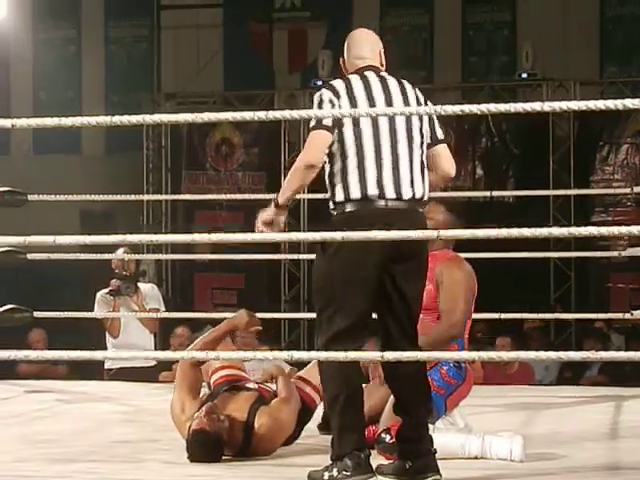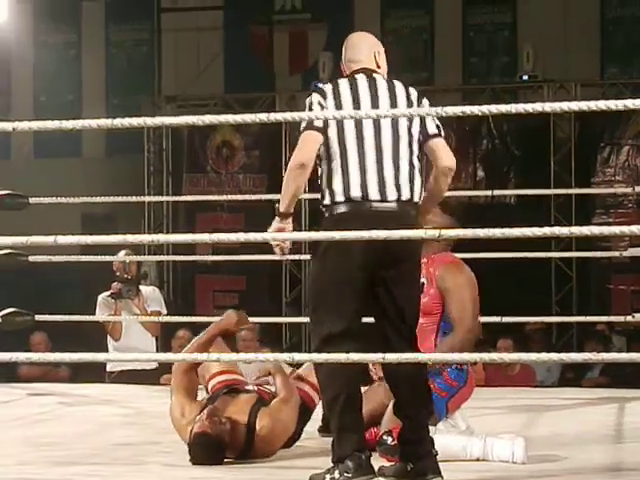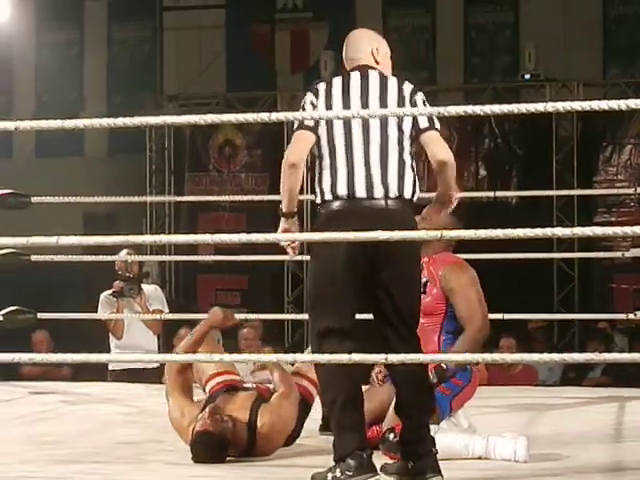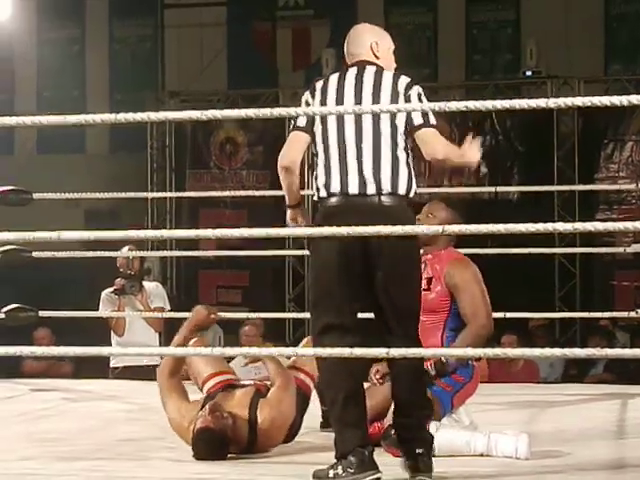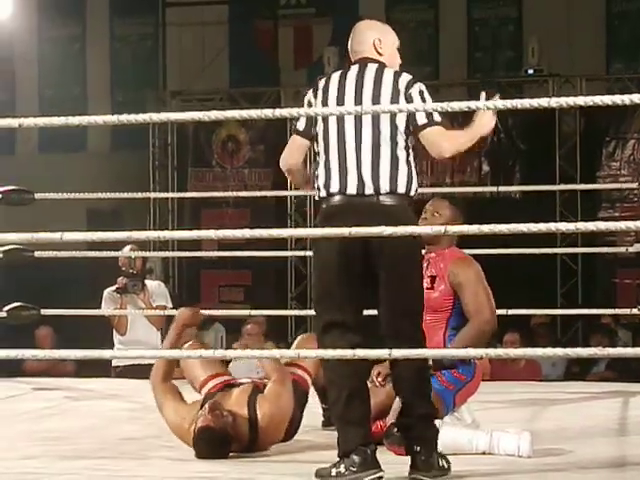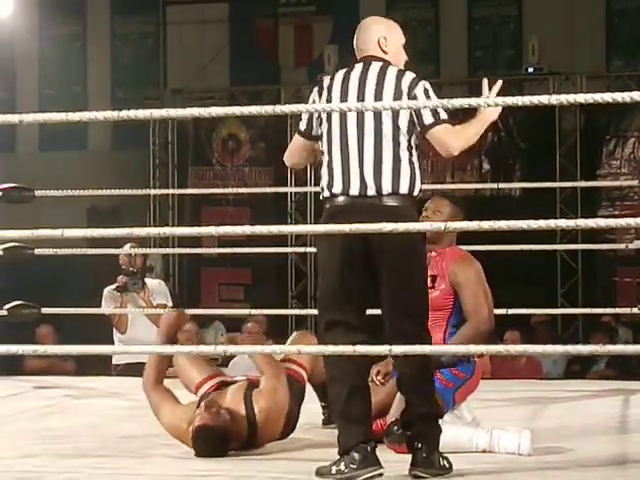
dt=0.1s
person 1, frame 1
left shoulder: (331, 93)
right shoulder: (410, 94)
left elbow: (313, 157)
right elbow: (444, 167)
left wrist: (278, 207)
left hip: (356, 222)
right hip: (406, 222)
left knee: (340, 337)
right knee: (402, 338)
person 1, frame 2
left shoulder: (325, 95)
right shoulder: (408, 95)
left elbow: (303, 157)
right elbow: (445, 162)
left wrist: (284, 214)
right wrist: (426, 205)
left hip: (348, 223)
right hip: (400, 223)
left knee: (335, 339)
right knee: (400, 340)
person 1, frame 3
left shoulder: (321, 93)
right shoulder: (405, 92)
left elbow: (294, 158)
right elbow: (441, 155)
left wrist: (287, 216)
right wrist: (448, 190)
left hip: (339, 222)
right hip: (392, 221)
left knee: (334, 337)
right knee: (402, 338)
person 1, frame 4
left shoulder: (319, 90)
right shoulder: (404, 87)
left elbow: (288, 160)
right elbow: (435, 149)
left wrist: (293, 205)
right wrist: (466, 155)
left hip: (336, 218)
right hip: (391, 217)
left knee: (336, 333)
right knee: (402, 332)
person 1, frame 5
left shoulder: (321, 90)
right shoulder: (404, 85)
left elbow: (289, 162)
right elbow: (441, 147)
left wrist: (310, 181)
right wrist: (480, 127)
left hip: (338, 218)
right hip: (391, 216)
left knee: (340, 333)
right knee: (404, 332)
person 1, frame 6
left shoulder: (325, 88)
right shoulder: (409, 83)
left elbow: (294, 159)
right elbow: (450, 145)
right wrist: (485, 116)
left hip: (341, 217)
right hip: (395, 216)
left knee: (342, 331)
right knee: (409, 331)
person 2, frame 1
left shoulder: (452, 267)
left elbow: (452, 326)
left hip: (443, 370)
left knee: (391, 442)
left ankle: (498, 445)
right ankle: (438, 417)
person 2, frame 2
left shoulder: (452, 271)
left elbow: (466, 331)
left hip: (445, 373)
left knee: (392, 444)
left ankle: (496, 446)
right ankle: (438, 419)
person 2, frame 3
left shoulder: (454, 270)
left elbow: (478, 329)
left wrist: (437, 373)
left hip: (446, 375)
left knee: (395, 442)
left ankle: (498, 444)
right ankle: (441, 419)
person 2, frame 4
left shoulder: (457, 267)
left elbow: (482, 325)
left wrist: (436, 368)
right wrist: (389, 362)
left hip: (447, 371)
left knee: (397, 438)
left ankle: (498, 442)
right ankle: (440, 415)
person 2, frame 5
left shoulder: (460, 266)
right shoulder: (418, 264)
left elbow: (485, 323)
left wrist: (435, 362)
right wrist: (391, 363)
left hip: (450, 368)
left knee: (399, 437)
left ankle: (498, 440)
right ankle: (445, 416)
person 2, frame 6
left shoulder: (461, 264)
left elbow: (482, 323)
left wrist: (433, 360)
right wrist: (391, 361)
left hip: (450, 366)
left knee: (399, 435)
left ankle: (496, 438)
right ankle: (447, 414)
person 3, frame 1
left shoulder: (185, 421)
right shoulder: (266, 429)
left elbow: (188, 362)
right elbow: (290, 399)
left wrist: (229, 324)
right wrist: (280, 374)
left knee: (218, 341)
person 3, frame 2
left shoulder: (185, 424)
right shoulder: (267, 431)
left elbow: (182, 368)
right elbow: (289, 398)
left wrist: (221, 325)
right wrist: (277, 370)
left knee: (210, 345)
person 3, frame 3
left shoulder: (187, 427)
right shoulder: (270, 427)
left elbow: (175, 373)
right elbow: (288, 391)
left wrist: (207, 324)
right wrist: (273, 364)
left knee: (203, 345)
person 3, frame 4
left shoulder: (185, 427)
right shoulder: (269, 422)
left elbow: (167, 375)
right elbow: (285, 383)
left wrist: (192, 322)
right wrist: (265, 355)
left knee: (194, 345)
person 3, frame 5
left shoulder: (186, 428)
right shoulder: (268, 417)
left elbow: (160, 381)
right elbow: (281, 377)
left wrist: (178, 327)
left knee: (188, 346)
right knee: (309, 342)
person 3, frame 6
left shoulder: (183, 429)
right shoulder: (267, 412)
left elbow: (152, 384)
right elbow: (275, 371)
left wrist: (164, 332)
left knee: (181, 354)
right knee: (303, 338)
person 4, frame 1
left shoulder: (150, 290)
right shoulder: (104, 295)
left elbow: (153, 328)
right elbow: (114, 332)
left wrist: (139, 303)
right wrist: (116, 302)
left hip: (146, 365)
right hip: (116, 367)
person 4, frame 2
left shoulder: (152, 292)
right shoulder: (105, 298)
left elbow: (155, 331)
right elbow: (115, 335)
left wrist: (140, 306)
right wrist: (118, 305)
left hip: (148, 368)
right hip: (117, 369)
person 4, frame 3
left shoulder: (154, 291)
right shoulder: (107, 297)
left elbow: (157, 329)
right elbow: (117, 333)
left wrist: (142, 304)
right wrist: (119, 303)
left hip: (149, 367)
right hip: (119, 368)
person 4, frame 4
left shoulder: (155, 288)
right shoulder: (109, 294)
left elbow: (158, 326)
right elbow: (119, 331)
left wrist: (143, 301)
right wrist: (121, 301)
left hip: (150, 363)
right hip: (121, 365)
person 4, frame 5
left shoulder: (157, 287)
right shoulder: (111, 293)
left elbow: (161, 324)
right elbow: (121, 329)
left wrist: (145, 300)
right wrist: (123, 299)
left hip: (152, 362)
right hip: (123, 364)
person 4, frame 6
left shoulder: (157, 285)
right shoulder: (111, 291)
right elbow: (121, 328)
left wrist: (146, 298)
right wrist: (123, 298)
right hip: (123, 362)
